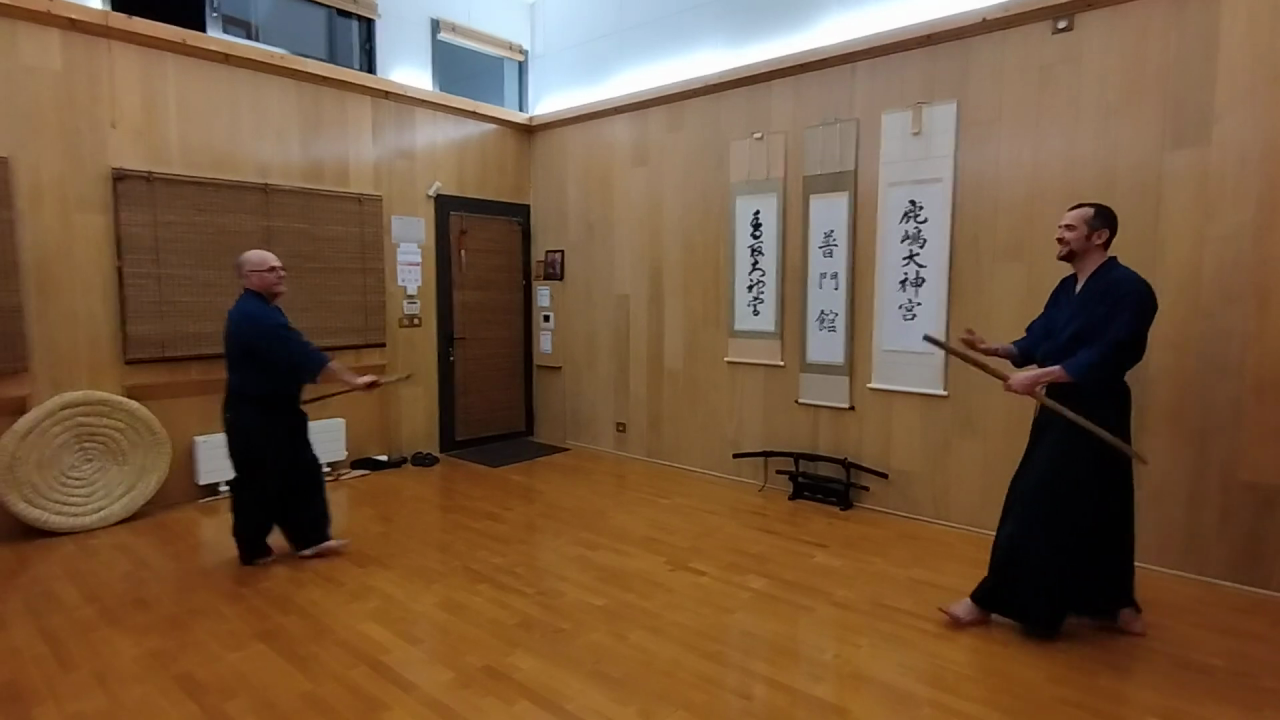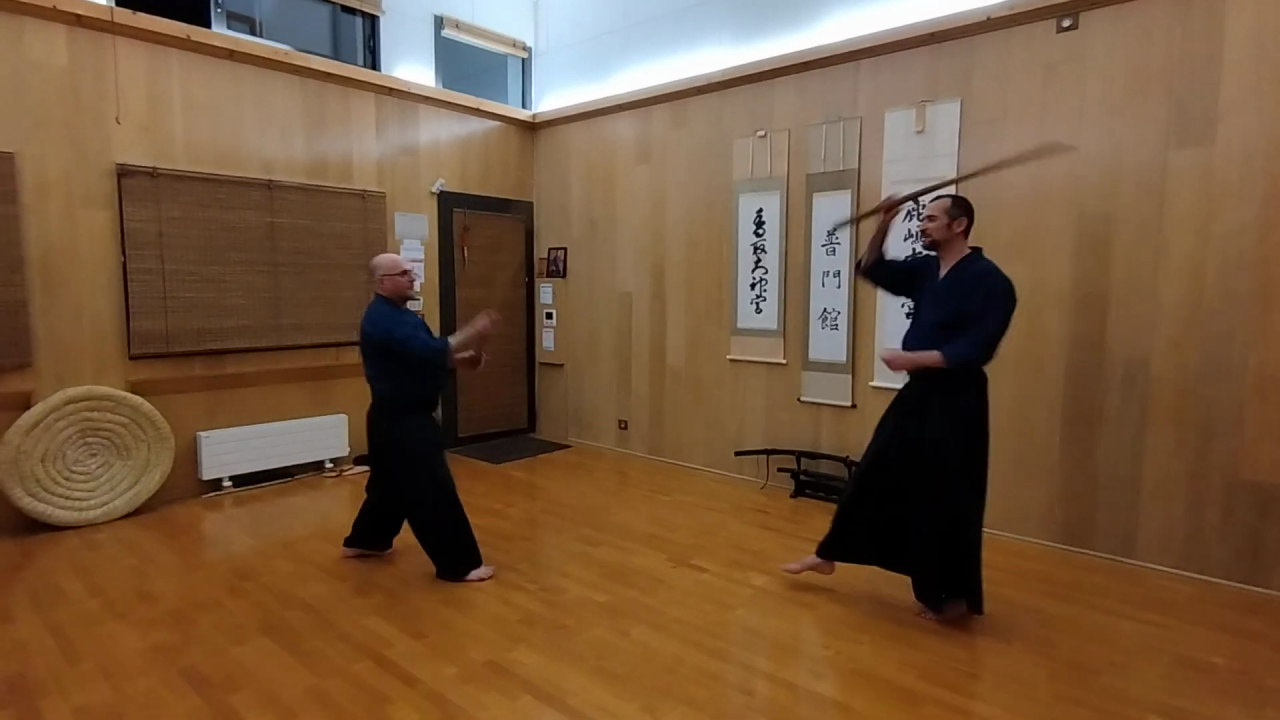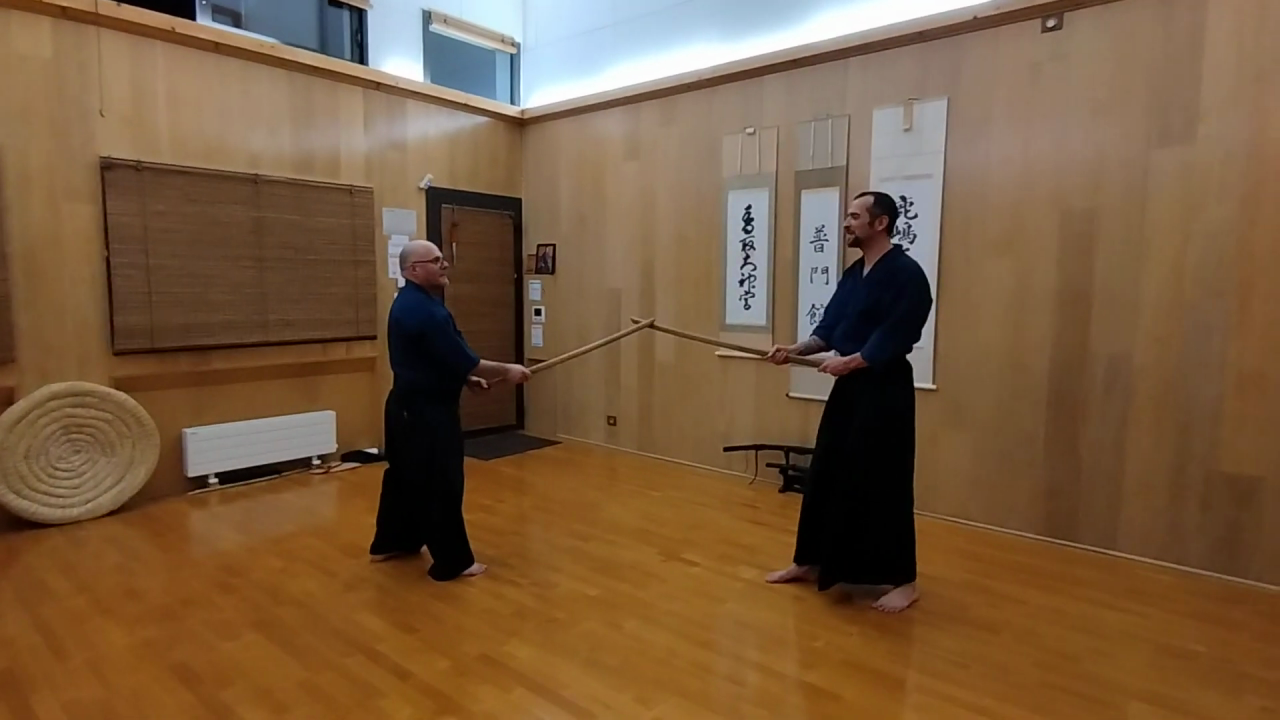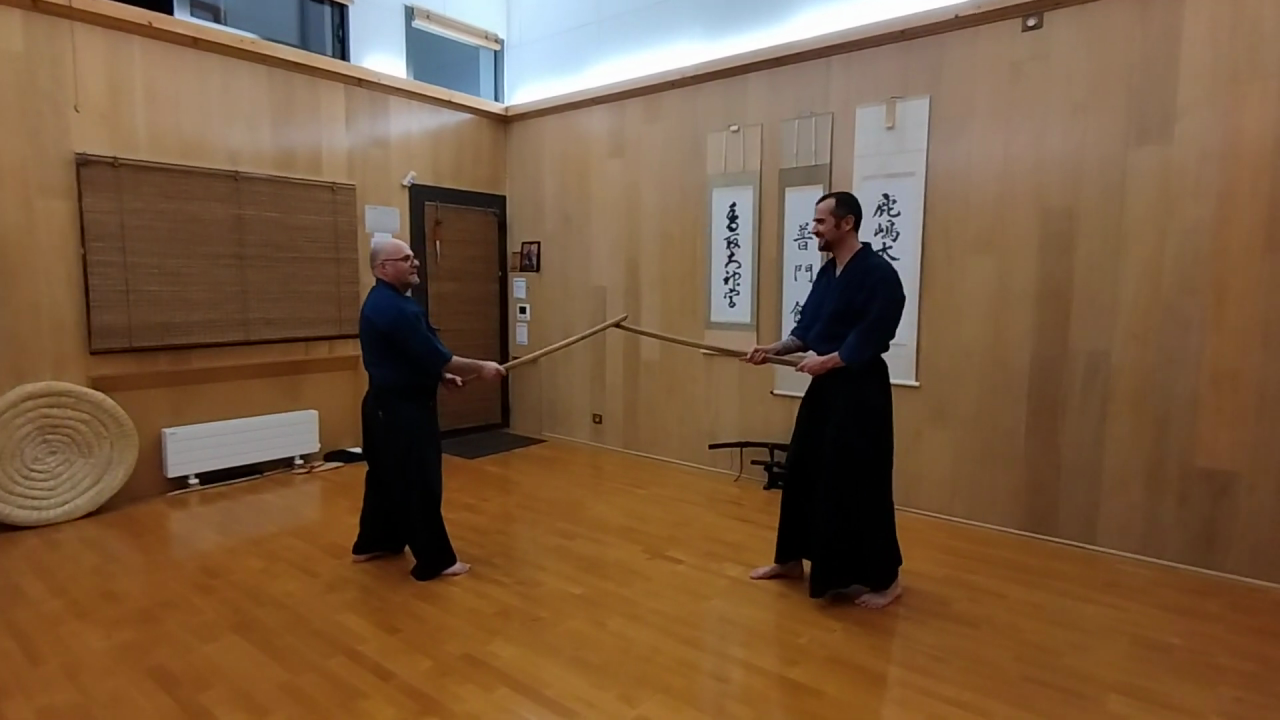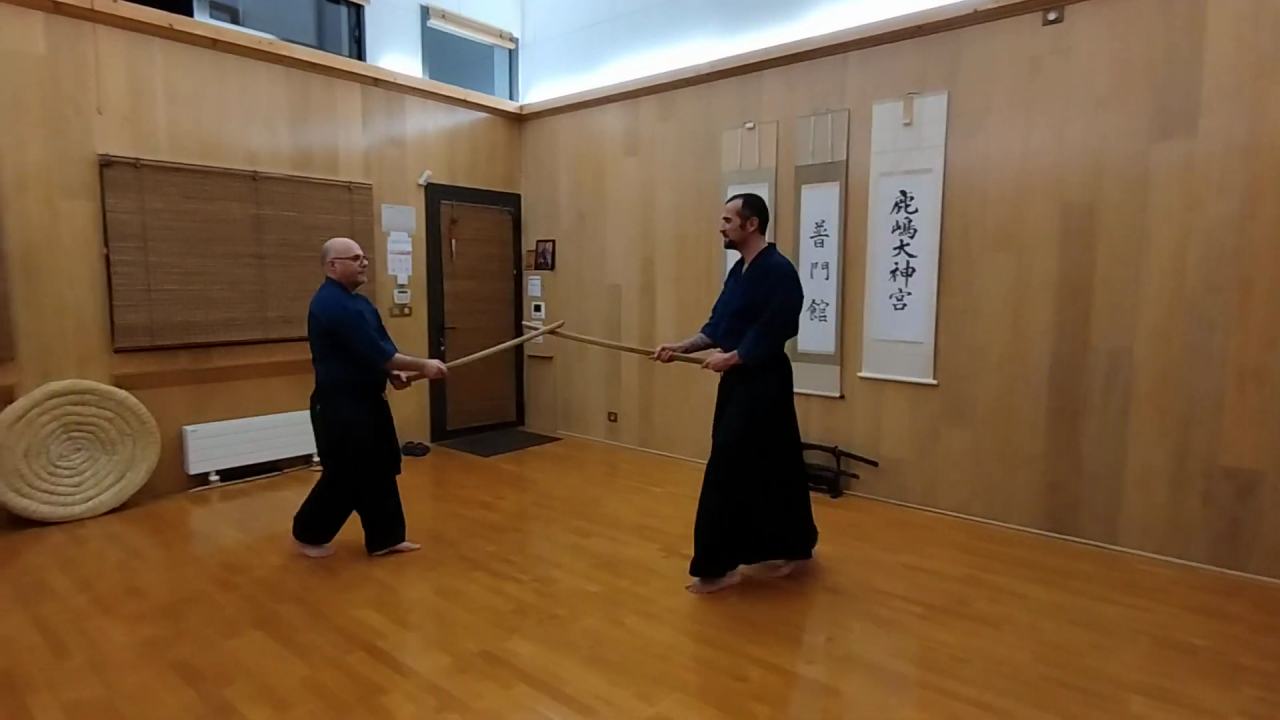
dt=1s
person 1, frame 1
left shoulder: (1127, 288)
right shoulder: (1068, 288)
left elbow: (1105, 357)
right elbow: (1038, 342)
left wrist: (1037, 377)
right wrist: (994, 348)
left hip: (1094, 412)
right hip: (1062, 407)
left knee: (1039, 506)
right knee: (1093, 513)
left ankle: (988, 600)
right ankle: (1117, 607)
person 1, frame 2
left shoulder: (990, 281)
right shoulder: (926, 269)
left elbow: (977, 349)
right elbow: (872, 269)
left wrist: (917, 358)
right wrist: (883, 224)
left hip: (956, 400)
right hip: (917, 393)
left knee: (948, 497)
right knee: (874, 475)
left ankle: (955, 595)
right ankle: (827, 555)
person 1, frame 3
left shoulder: (905, 274)
right shoulder: (854, 273)
left elbow: (897, 338)
right elbow: (830, 328)
left wrist: (851, 361)
right wrist: (795, 350)
left hip: (885, 389)
right hip: (849, 387)
left knee: (883, 483)
right knee: (826, 473)
left ankle: (902, 580)
right ankle: (810, 561)
person 1, frame 4
left shoulder: (877, 273)
right shoulder: (827, 272)
left elbow: (873, 338)
right elbow: (807, 329)
left wrist: (828, 360)
right wrist: (774, 349)
left hip: (861, 389)
right hip: (826, 386)
left knee: (860, 483)
right knee: (802, 470)
left ankle: (883, 578)
right ankle: (791, 558)
person 1, frame 5
left shoulder: (777, 271)
right shoulder: (740, 270)
left elbow: (772, 334)
right elbow: (719, 325)
left wrist: (730, 358)
right wrist: (682, 347)
left hip: (762, 383)
right hip: (740, 380)
left knee: (730, 471)
right knee: (769, 468)
left ankle: (718, 566)
right ankle: (794, 548)
person 2, frame 1
left shoulder: (265, 310)
right shoulder: (252, 315)
right elbow: (299, 352)
left wrist: (298, 374)
right wrist: (351, 379)
left hip: (279, 409)
right hip: (253, 415)
left knee: (303, 472)
right knee: (259, 482)
left ankle: (309, 537)
right ankle: (252, 549)
person 2, frame 2
left shoulder: (396, 315)
right shoulder: (382, 320)
left elbow: (424, 357)
right elbow: (428, 351)
left wrist: (460, 356)
right wrist: (472, 333)
left hip: (401, 416)
right hip: (401, 420)
left knee: (390, 483)
right knee: (434, 489)
left ankle: (364, 540)
right ankle: (459, 564)
person 2, frame 3
left shoulder: (410, 303)
right shoulder: (423, 309)
right elbow: (459, 358)
left wrist: (466, 378)
right wrist: (506, 371)
left hip: (410, 406)
right hip: (426, 411)
left knee: (405, 476)
right knee: (441, 485)
left ankle: (391, 543)
right ankle: (452, 562)
person 2, frame 4
left shoulder: (383, 301)
right shoulder: (394, 308)
right elbow: (432, 355)
left wrist: (441, 375)
right wrist: (479, 368)
left hip: (388, 405)
right hip: (401, 409)
left knee: (388, 476)
right knee: (420, 483)
left ankle: (373, 542)
right ankle: (434, 560)
person 2, frame 5
left shoulder: (355, 301)
right shoulder: (334, 305)
right elbow: (375, 352)
left wrist: (393, 373)
right wrist: (422, 366)
left hip: (366, 398)
right hip: (341, 403)
left knee: (380, 467)
right knee: (343, 473)
left ankle: (386, 537)
right ankle: (309, 534)
